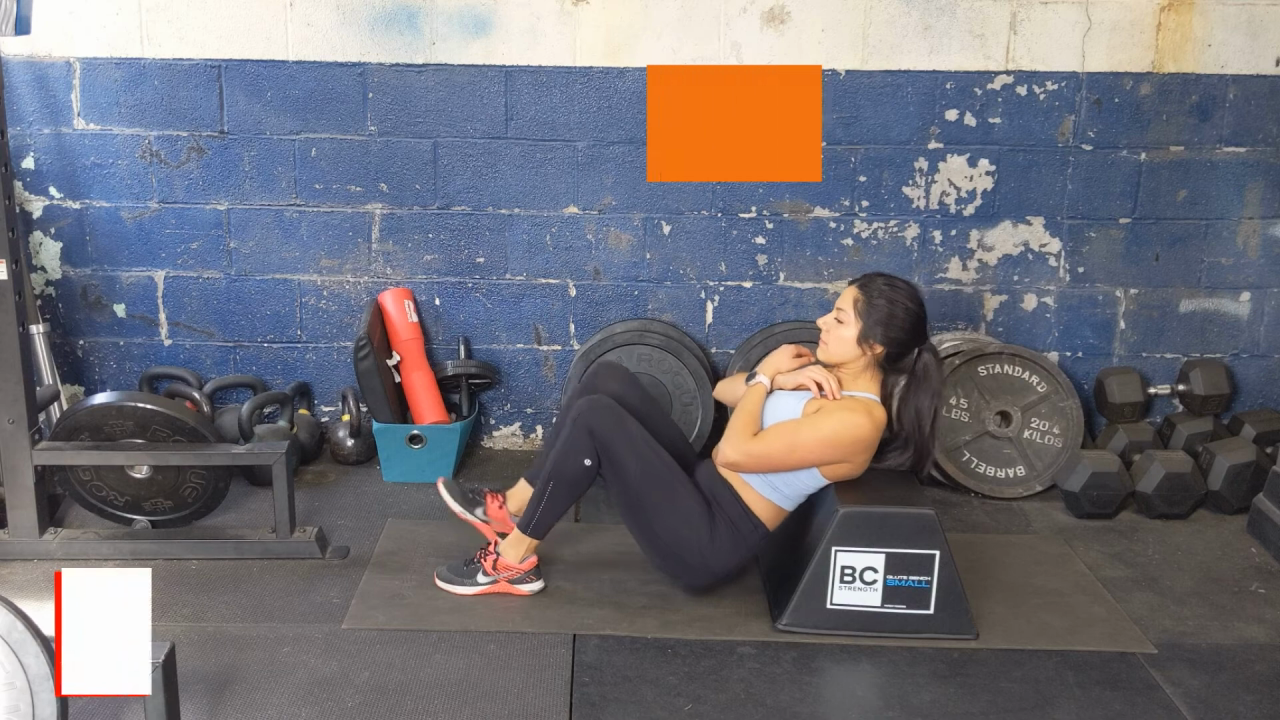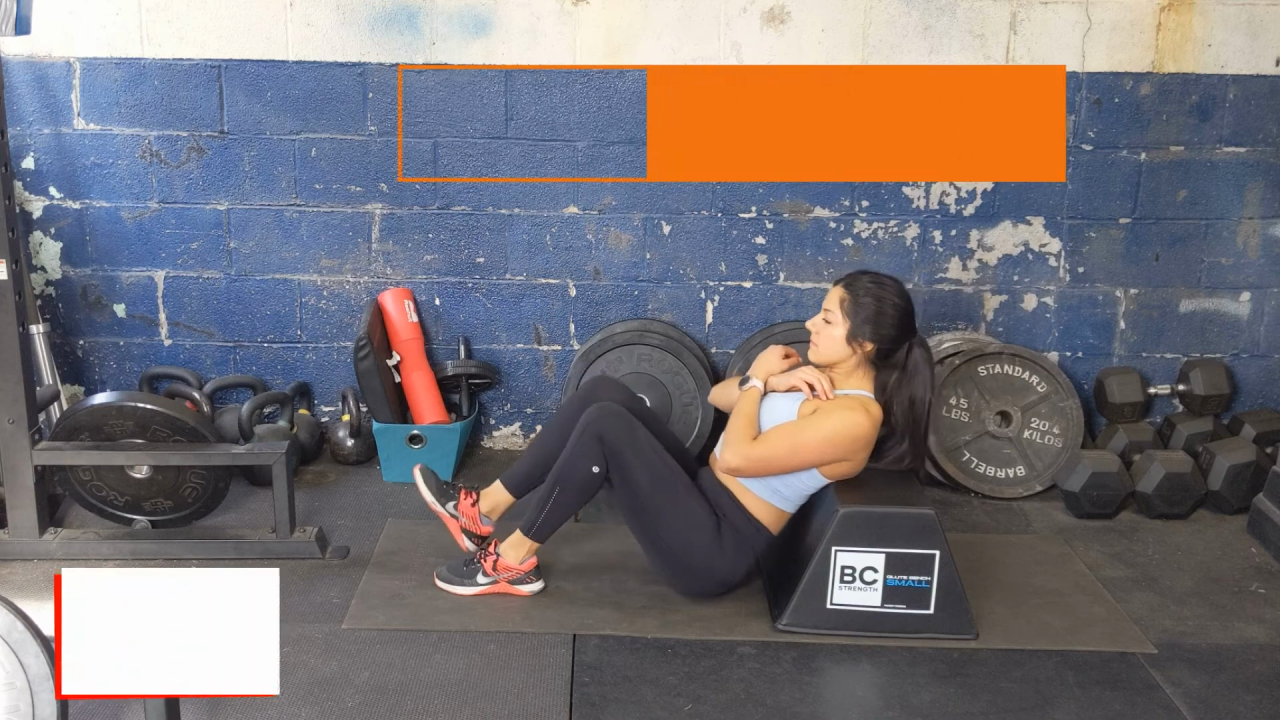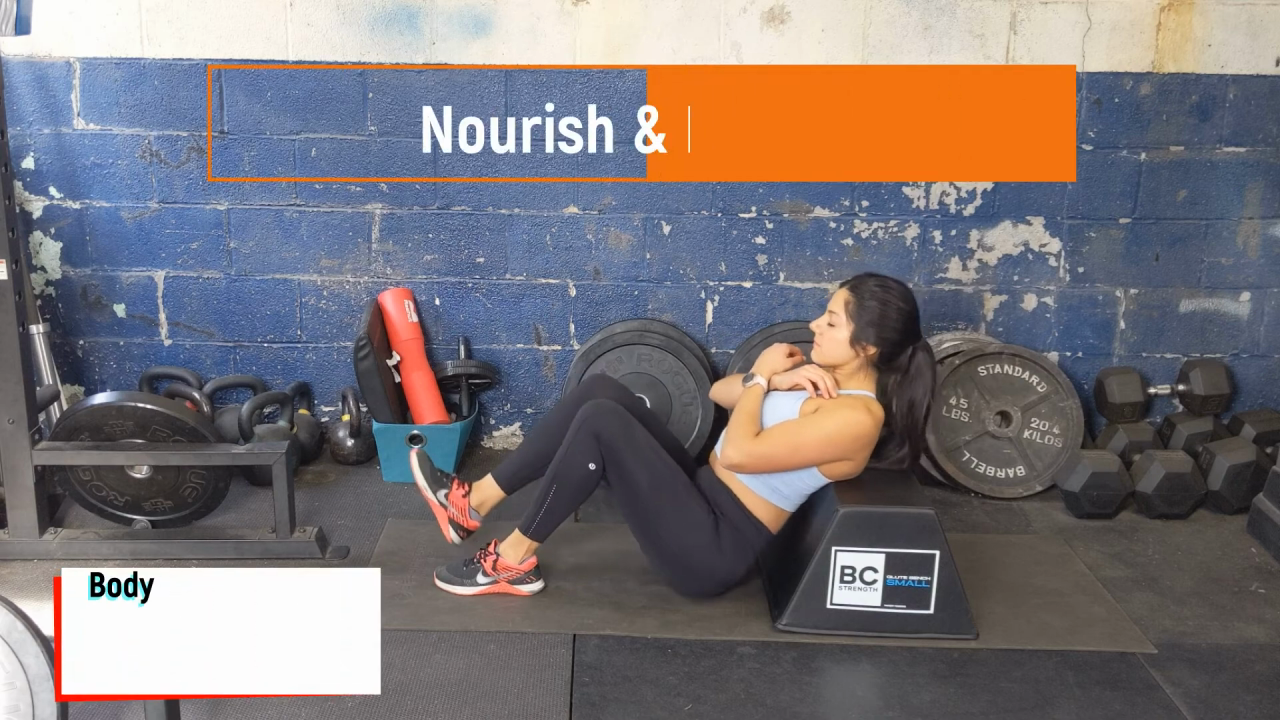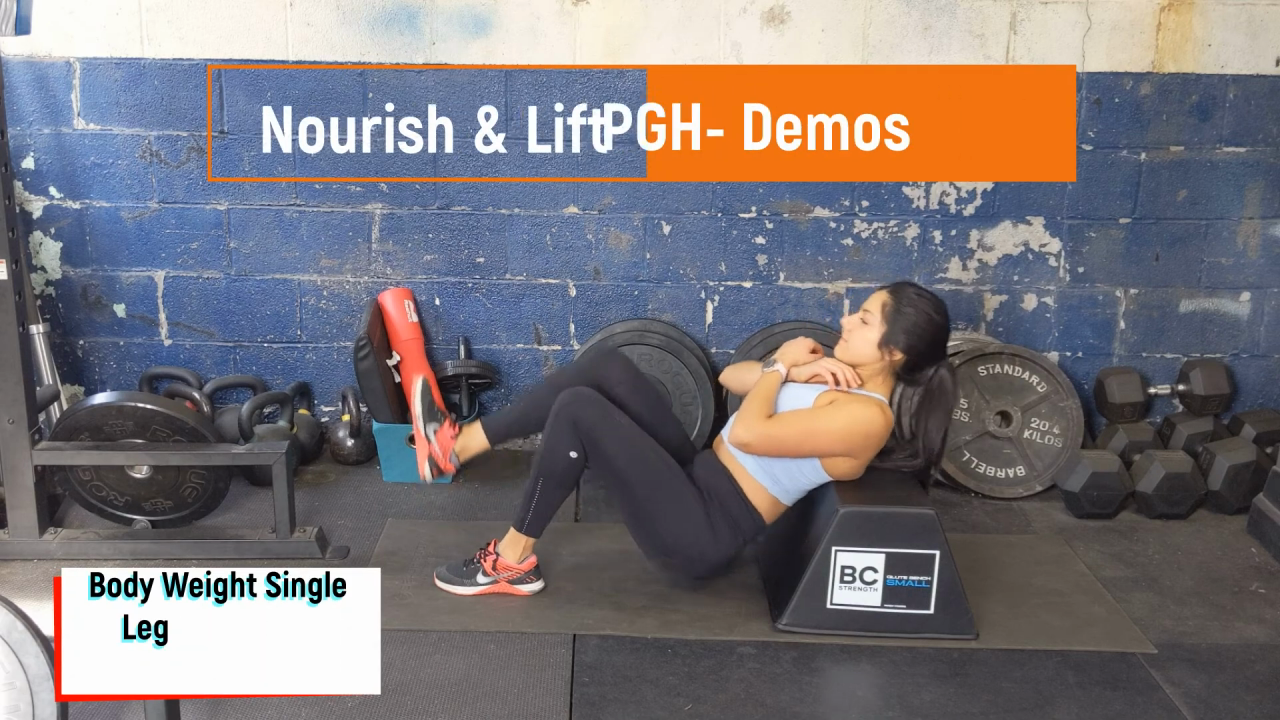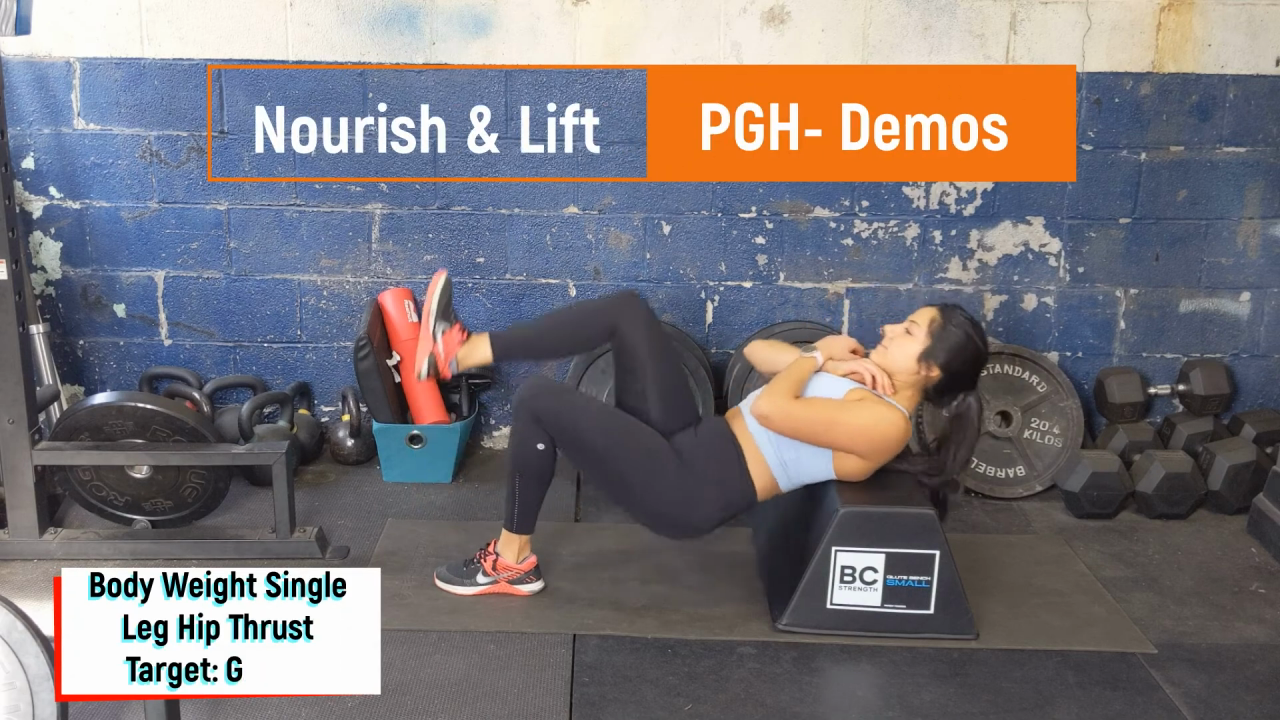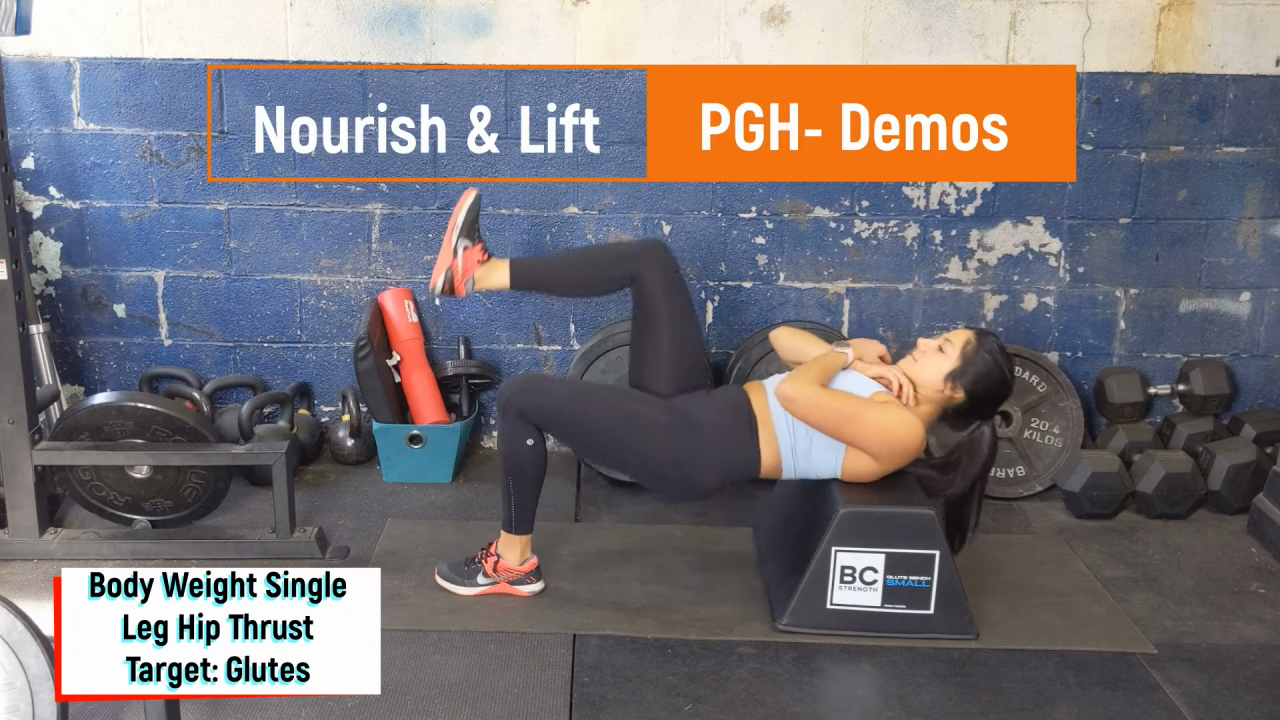
dt=0.4s
person 1, frame 1
left shoulder: (857, 419)
right shoulder: (832, 376)
left elbow: (735, 450)
right elbow: (723, 390)
left wrist: (765, 376)
right wrist: (780, 379)
left hip: (707, 540)
right hip: (700, 487)
left knee: (594, 415)
right knee: (607, 378)
left ankle: (515, 558)
right ankle: (514, 508)
person 1, frame 2
left shoulder: (854, 418)
right shoulder: (826, 377)
left elbow: (735, 457)
right elbow: (717, 397)
left wrist: (758, 380)
right wrist: (773, 382)
left hip: (714, 549)
right hip: (701, 494)
left knee: (605, 423)
right knee: (603, 391)
left ankle: (513, 560)
right ankle: (484, 509)
person 1, frame 3
left shoulder: (856, 417)
right shoulder: (828, 378)
left elbow: (738, 452)
right elbow: (718, 393)
left wrist: (762, 377)
right wrist: (775, 380)
left hip: (712, 548)
right hip: (701, 494)
left knee: (601, 420)
right knee: (600, 389)
left ankle: (513, 559)
right ankle: (474, 502)
person 1, frame 4
left shoulder: (865, 416)
right shoulder: (844, 378)
left elbow: (747, 433)
right elbow: (729, 377)
left wrist: (780, 366)
right wrist: (792, 370)
left hip: (702, 531)
right hip: (698, 478)
left knee: (579, 407)
right knee: (605, 366)
left ankle: (512, 561)
right ankle: (460, 445)
person 1, frame 5
left shoulder: (884, 423)
right shoulder: (868, 378)
left elbow: (770, 406)
right elbow: (756, 351)
left wrist: (816, 357)
right wrist: (824, 359)
left hip: (688, 489)
right hip: (690, 443)
left knee: (538, 399)
right knee: (625, 308)
left ankle: (511, 561)
right ankle: (463, 352)
person 1, frame 6
left shoulder: (901, 430)
right shoulder: (885, 388)
left elbow: (795, 392)
right elbow: (782, 337)
left wrist: (845, 356)
right wrist: (851, 356)
left hip: (693, 449)
right hip: (696, 409)
left knee: (522, 396)
right knee: (650, 258)
left ankle: (513, 563)
right ankle: (480, 274)
